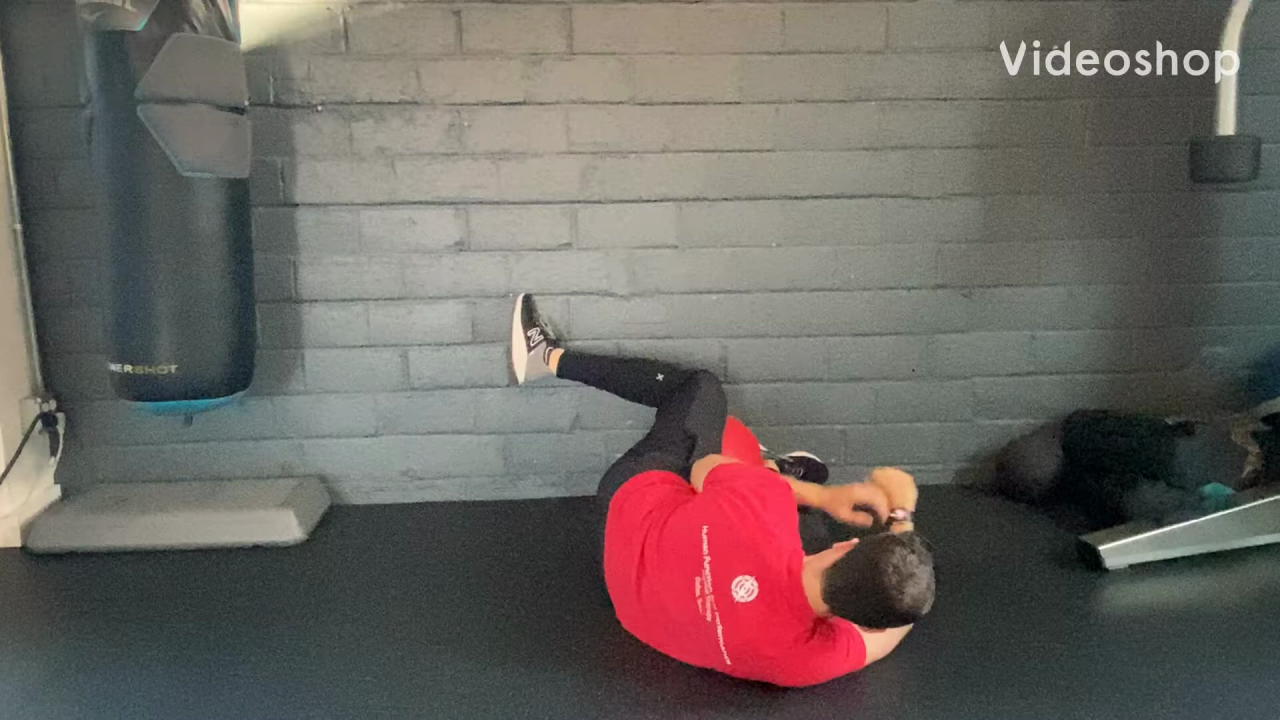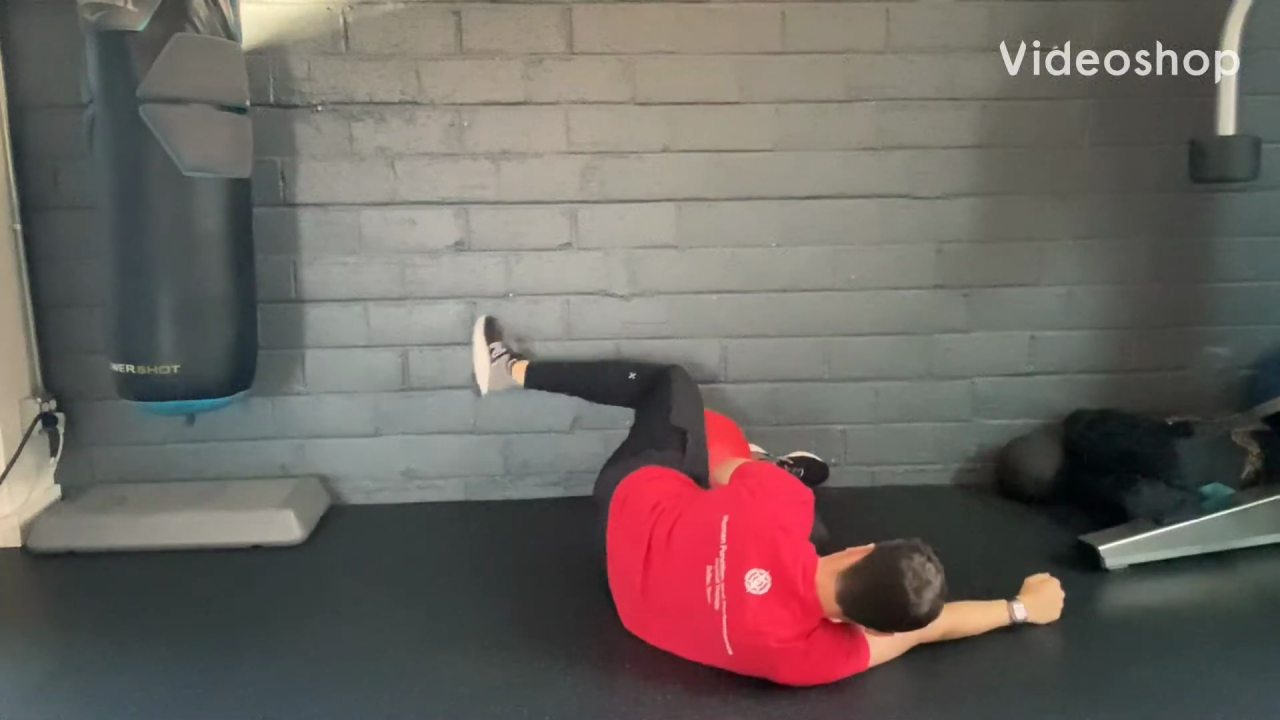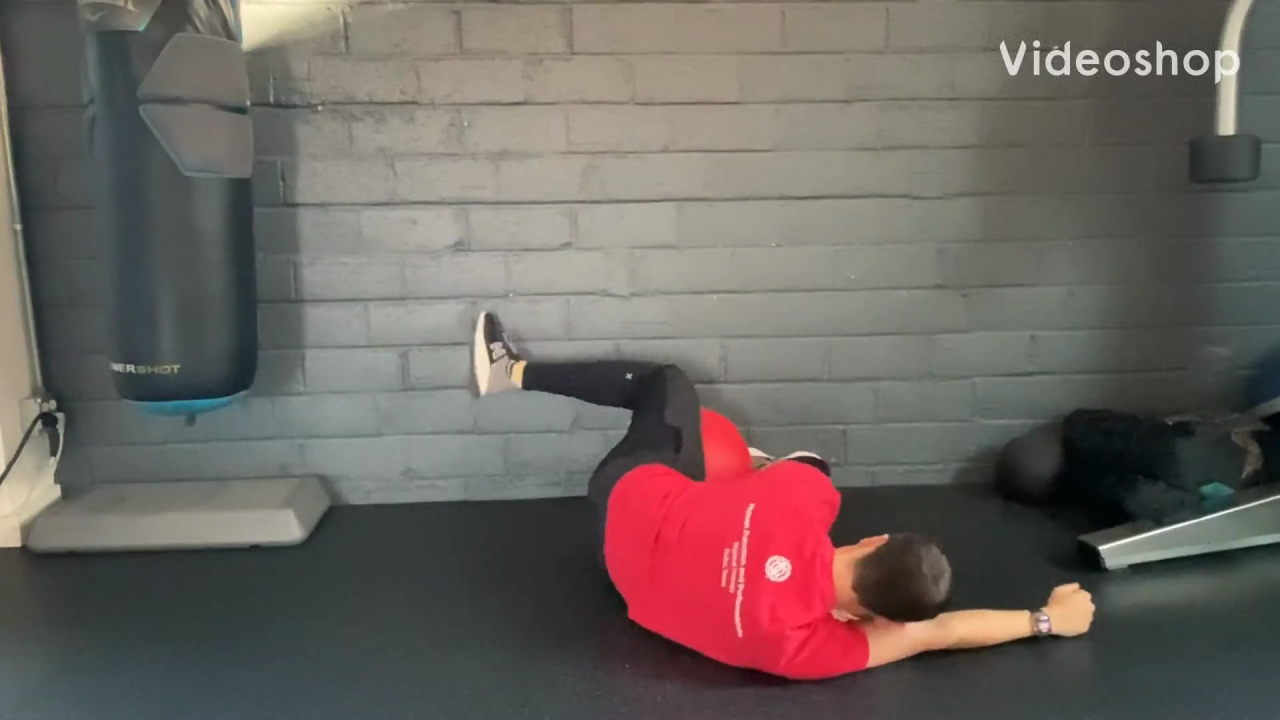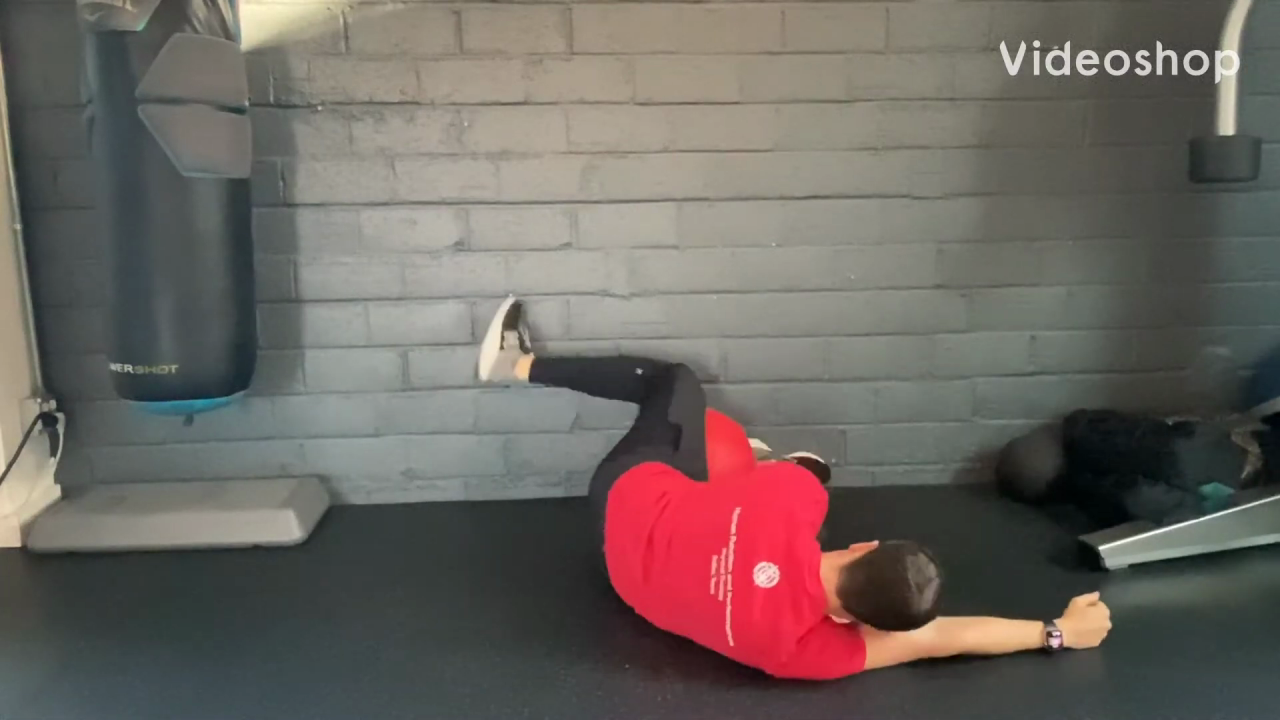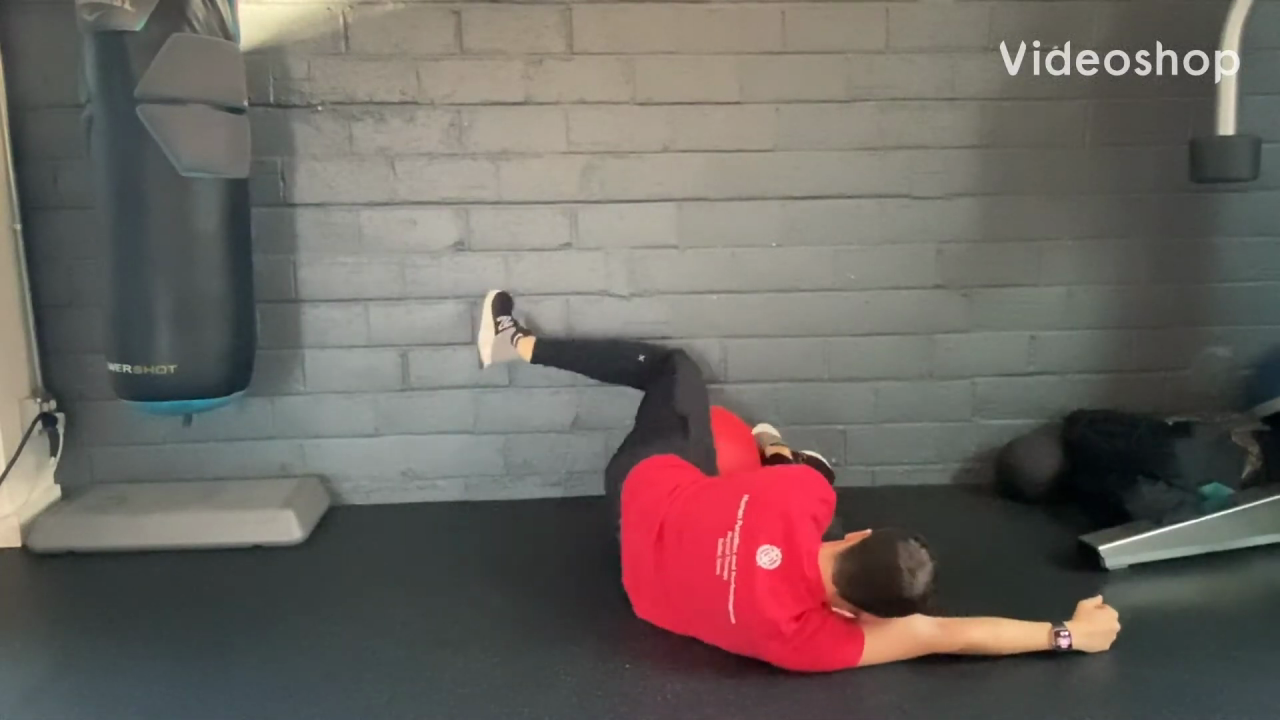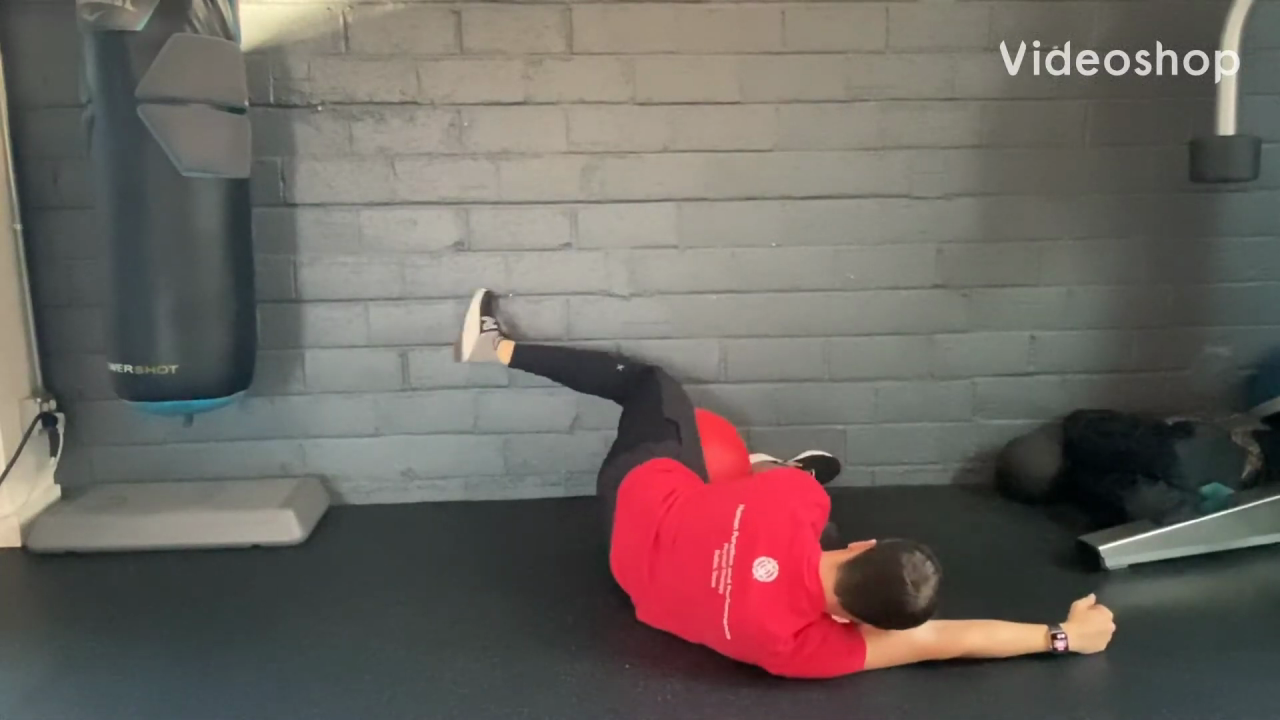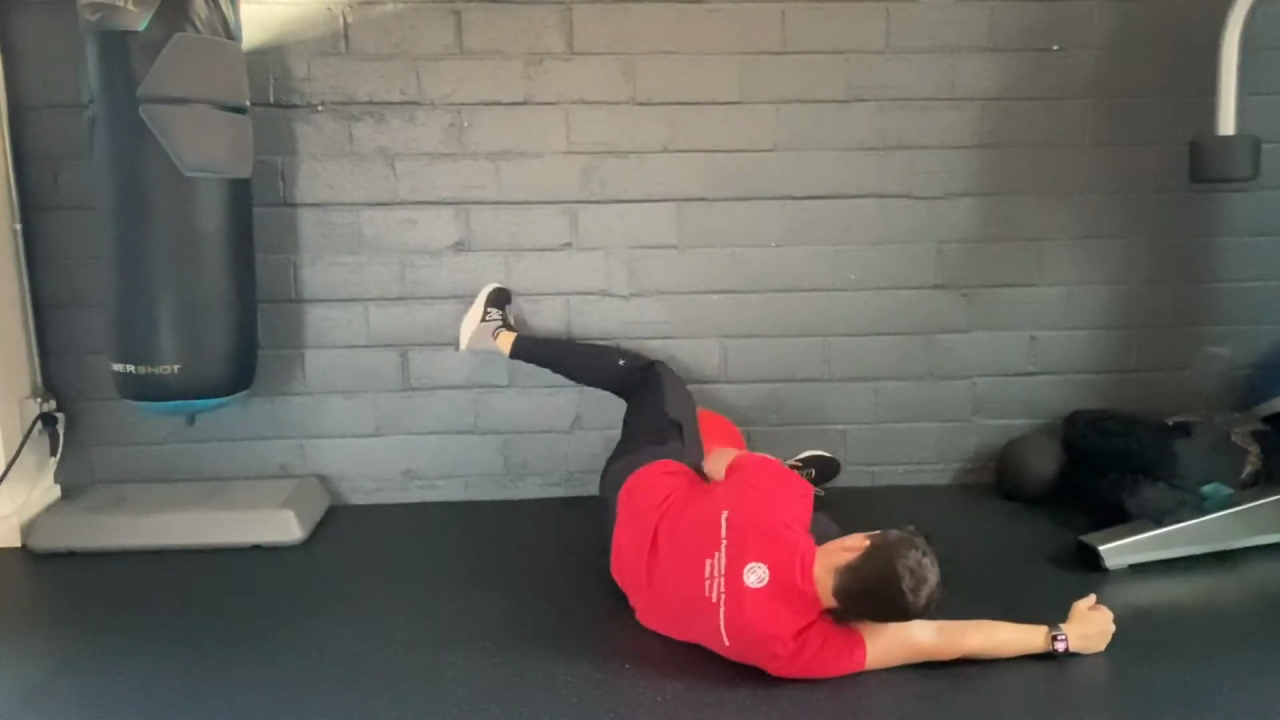
dt=0.7s
person 1, frame 1
left shoulder: (762, 506)
right shoulder: (812, 659)
left elbow: (705, 468)
right elbow: (891, 616)
left wrist: (824, 496)
right wrist: (902, 514)
left knee: (702, 385)
left ankle: (549, 358)
person 1, frame 2
left shoulder: (779, 505)
right shoulder: (805, 656)
left elbow: (723, 471)
right elbow: (925, 629)
right wrist: (1023, 608)
left hip: (636, 494)
left knee: (672, 381)
left ankle: (514, 370)
person 1, frame 3
left shoulder: (805, 492)
right shoulder: (794, 647)
right elbow: (937, 634)
right wrist: (1048, 619)
left hip: (632, 490)
right hip: (631, 537)
left knee: (667, 381)
left ankle: (511, 372)
person 1, frame 4
left shoulder: (788, 495)
right shoulder: (799, 651)
right elbow: (943, 640)
right wrist: (1062, 631)
left hip: (634, 489)
right hip: (641, 521)
left knee: (675, 380)
left ankle: (518, 362)
person 1, frame 5
left shoulder: (799, 491)
right shoulder: (797, 638)
right elbow: (945, 637)
right wrist: (1069, 634)
left hip: (648, 482)
left knee: (673, 366)
left ankle: (518, 345)
person 1, frame 6
left shoulder: (793, 498)
right shoulder: (798, 647)
right elbow: (950, 642)
right wrist: (1066, 634)
left hip: (644, 487)
right hip: (657, 509)
left knee: (650, 383)
left ankle: (499, 347)
person 1, frame 7
left shoulder: (776, 498)
right shoulder: (795, 646)
left elbow: (717, 462)
right elbow: (944, 642)
right wrist: (1063, 636)
left hip: (643, 487)
left knee: (652, 376)
left ankle: (501, 338)
